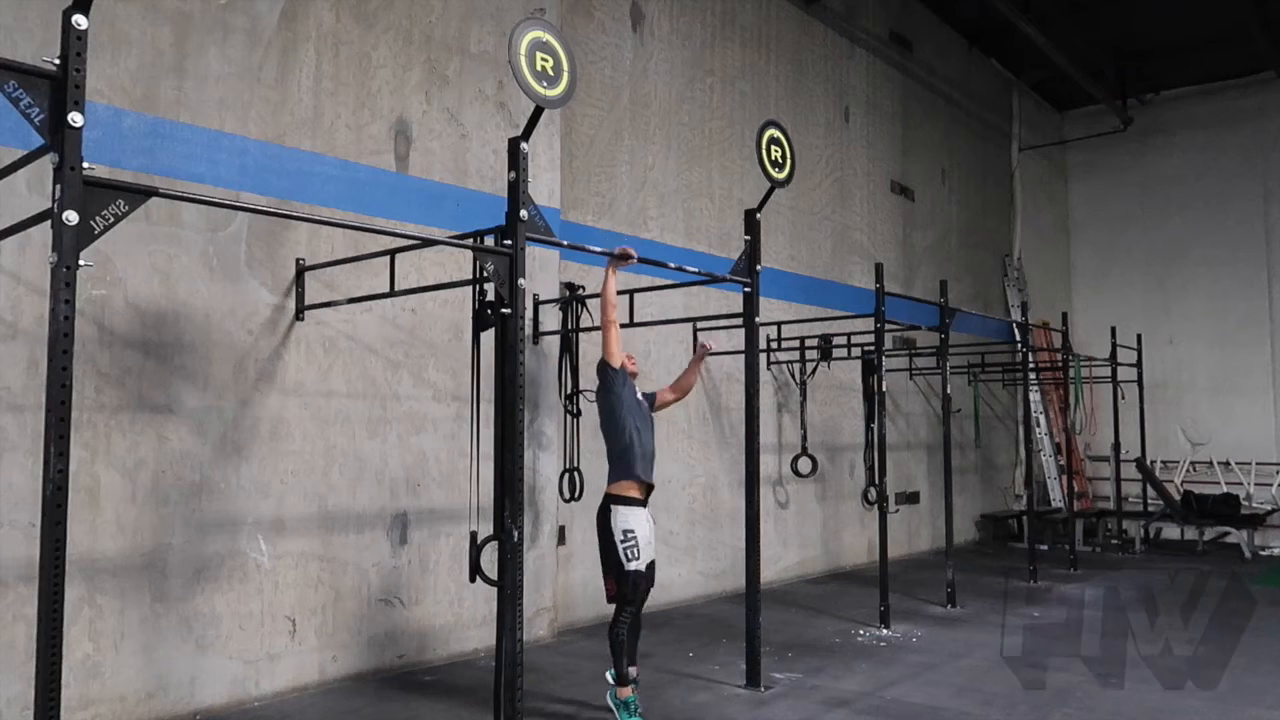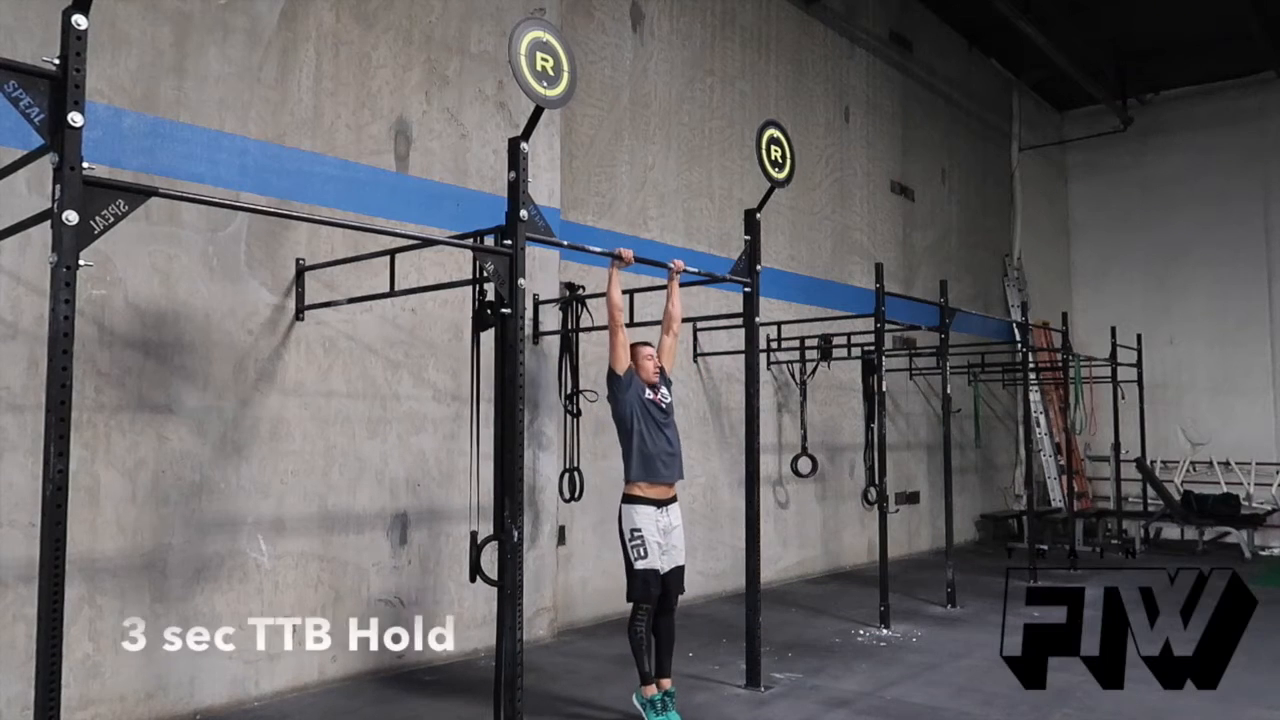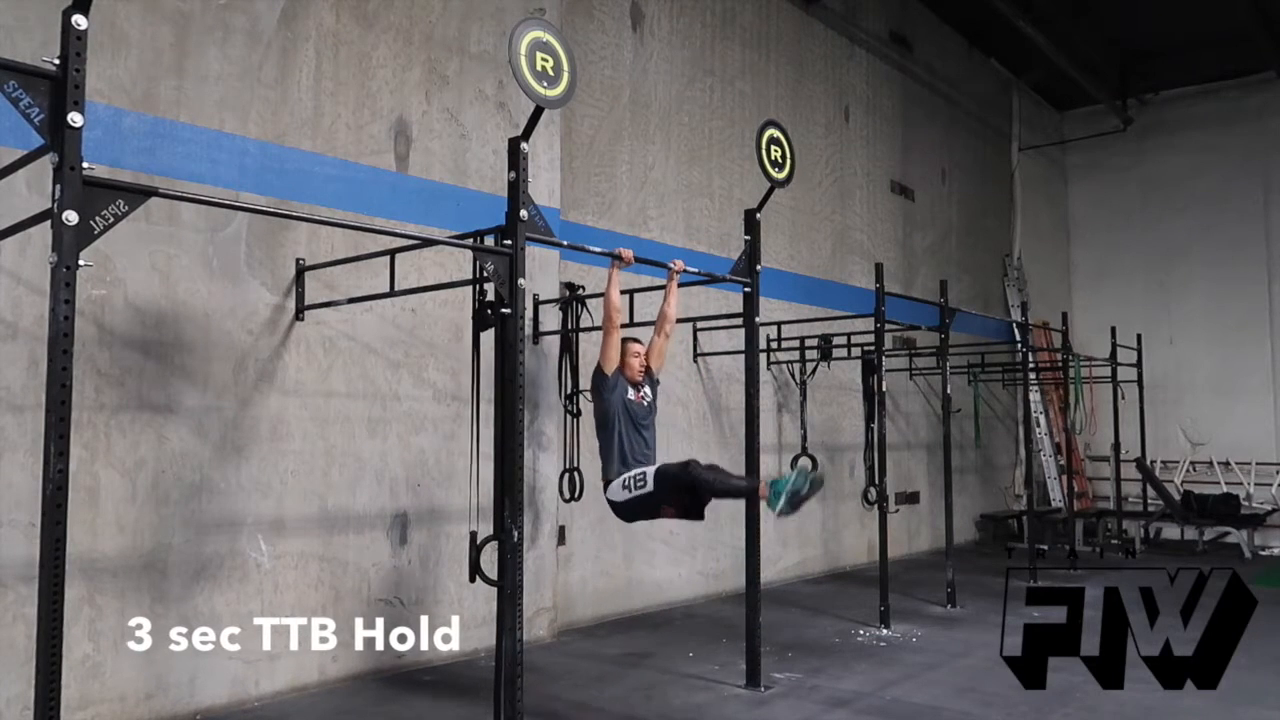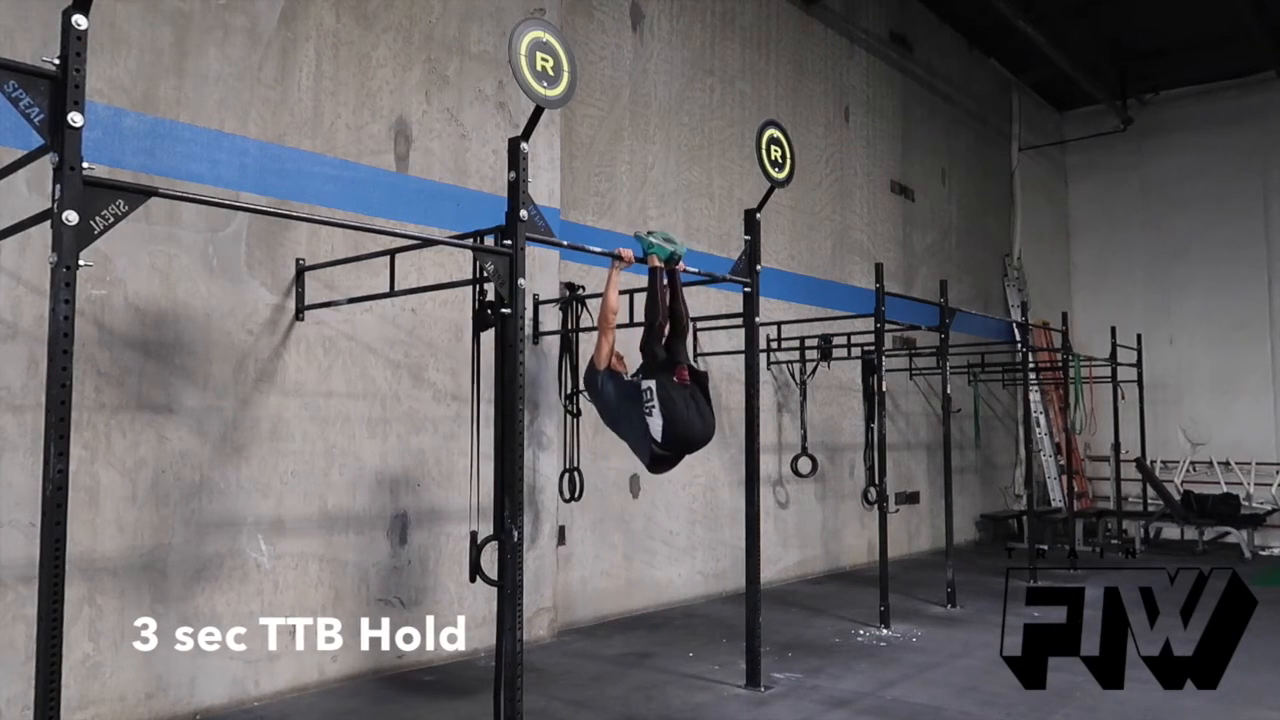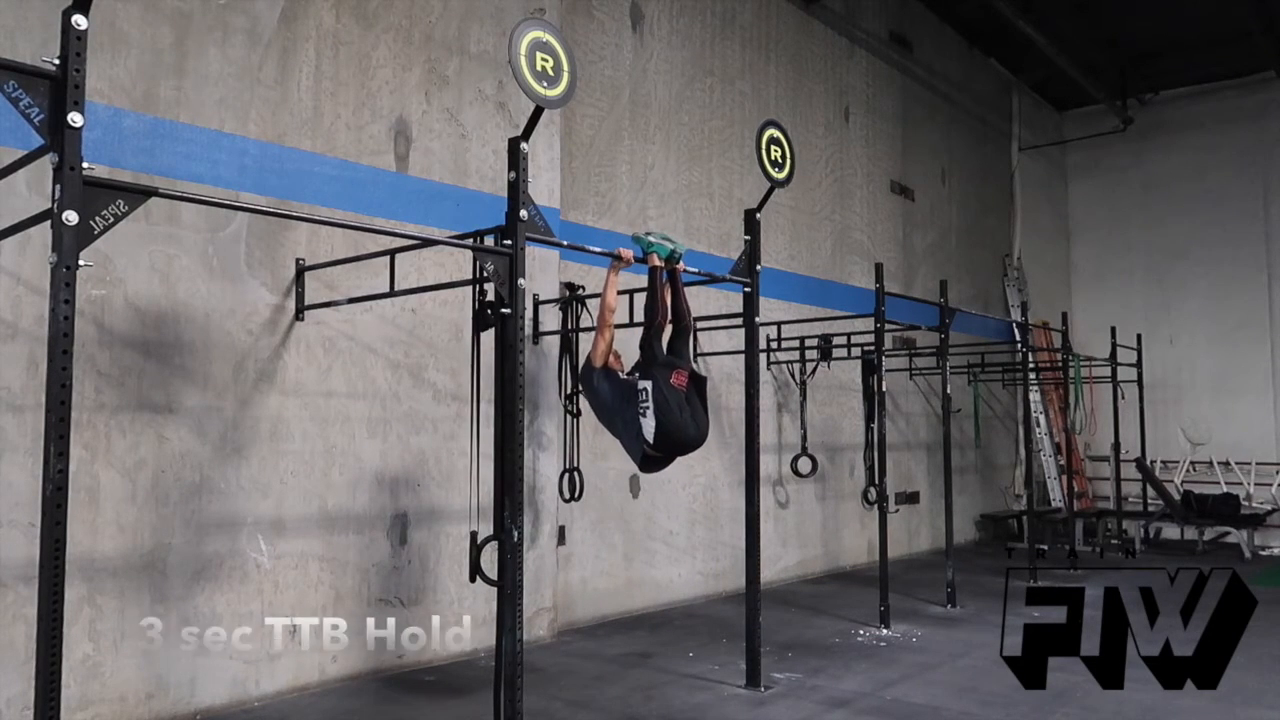
dt=1s
person 1, frame 1
left shoulder: (640, 399)
right shoulder: (613, 387)
left elbow: (679, 391)
right elbow: (609, 321)
left wrist: (698, 357)
right wrist: (613, 268)
left hip: (641, 507)
right hip: (622, 509)
left knee: (637, 597)
right knee: (628, 601)
left ankle: (624, 671)
person 1, frame 2
left shoulder: (663, 387)
right shoulder: (625, 388)
left elbow: (672, 328)
right elbow: (617, 323)
left wrist: (674, 281)
right wrist: (615, 269)
left hip: (670, 508)
right hip: (640, 509)
left knee: (668, 601)
right knee: (646, 601)
person 1, frame 3
left shoulder: (647, 384)
right shoulder: (609, 385)
left elbow: (663, 330)
right elbow: (612, 324)
left wrist: (673, 279)
right wrist: (615, 269)
left hip: (651, 490)
right hip: (625, 491)
left knee: (702, 476)
right knee: (690, 473)
right ankle: (769, 491)
person 1, frame 4
left shoulder: (641, 379)
right shoulder: (600, 381)
left elbow: (662, 327)
right elbow: (607, 325)
left wrist: (672, 276)
right wrist: (615, 270)
left hip: (698, 428)
left knee: (677, 334)
person 1, frame 5
left shoulder: (639, 376)
right shoulder: (596, 378)
left elbow: (661, 323)
right elbow: (605, 324)
left wrist: (672, 277)
right wrist: (614, 270)
